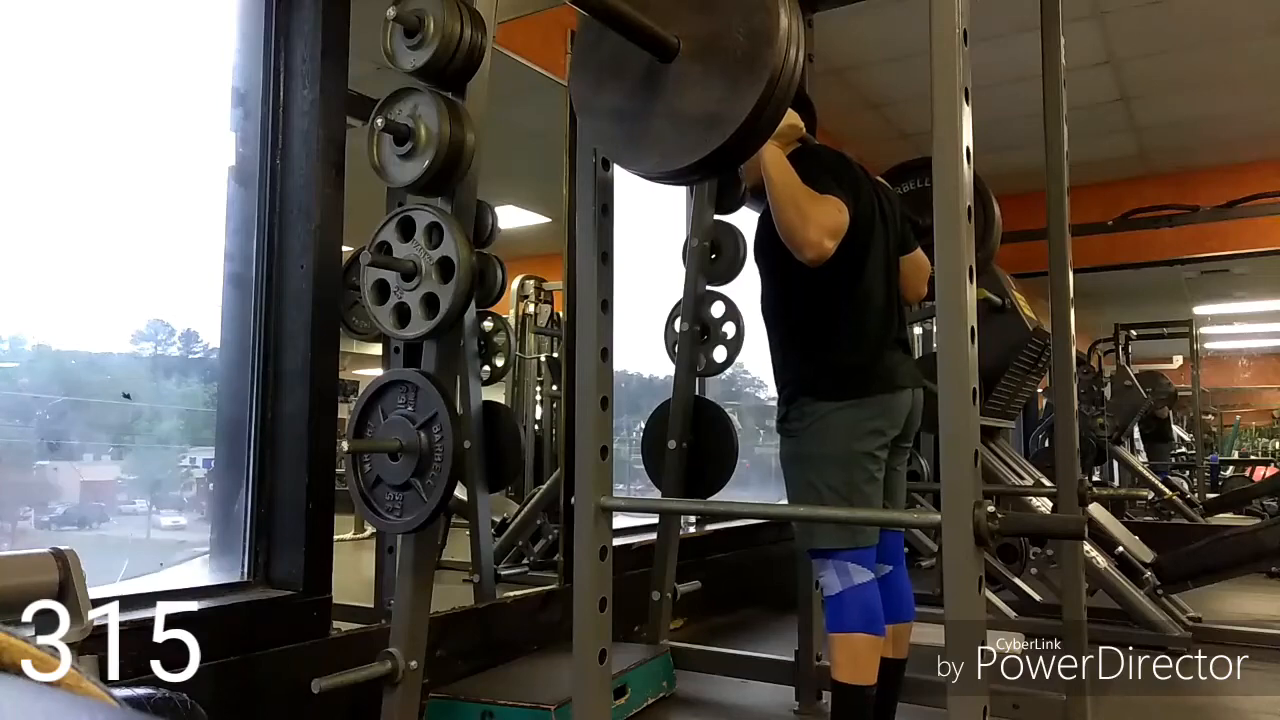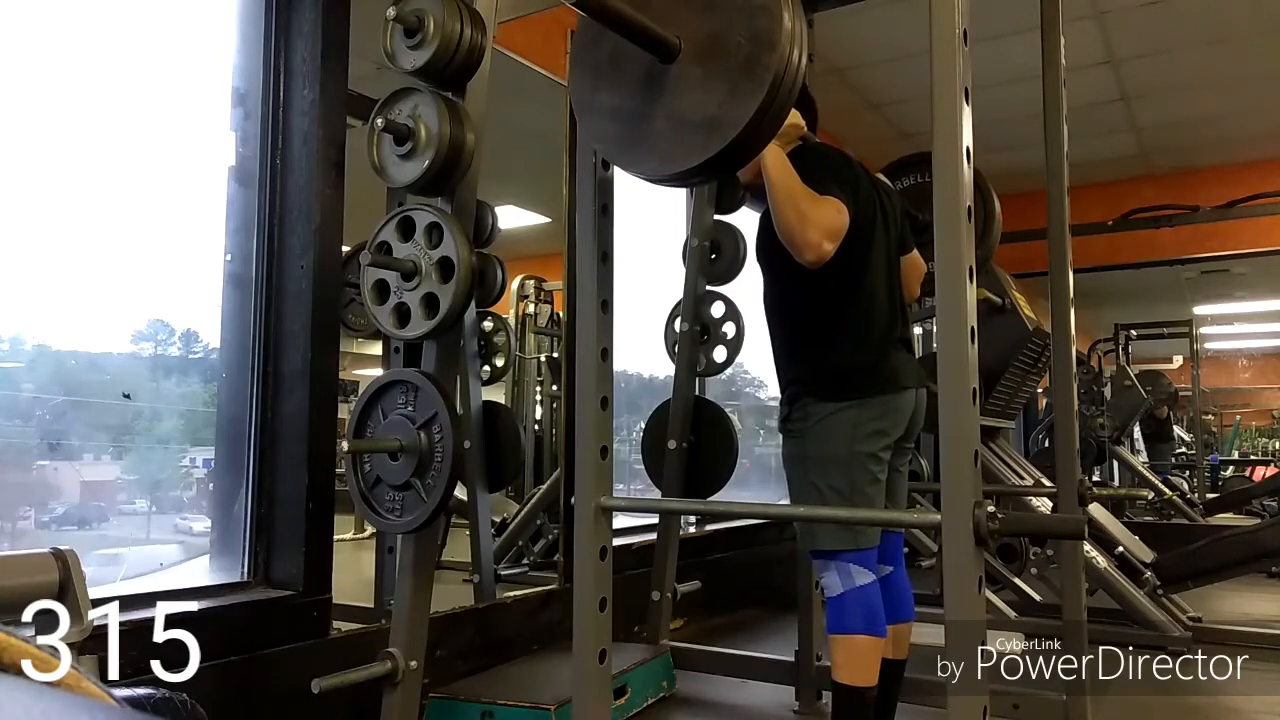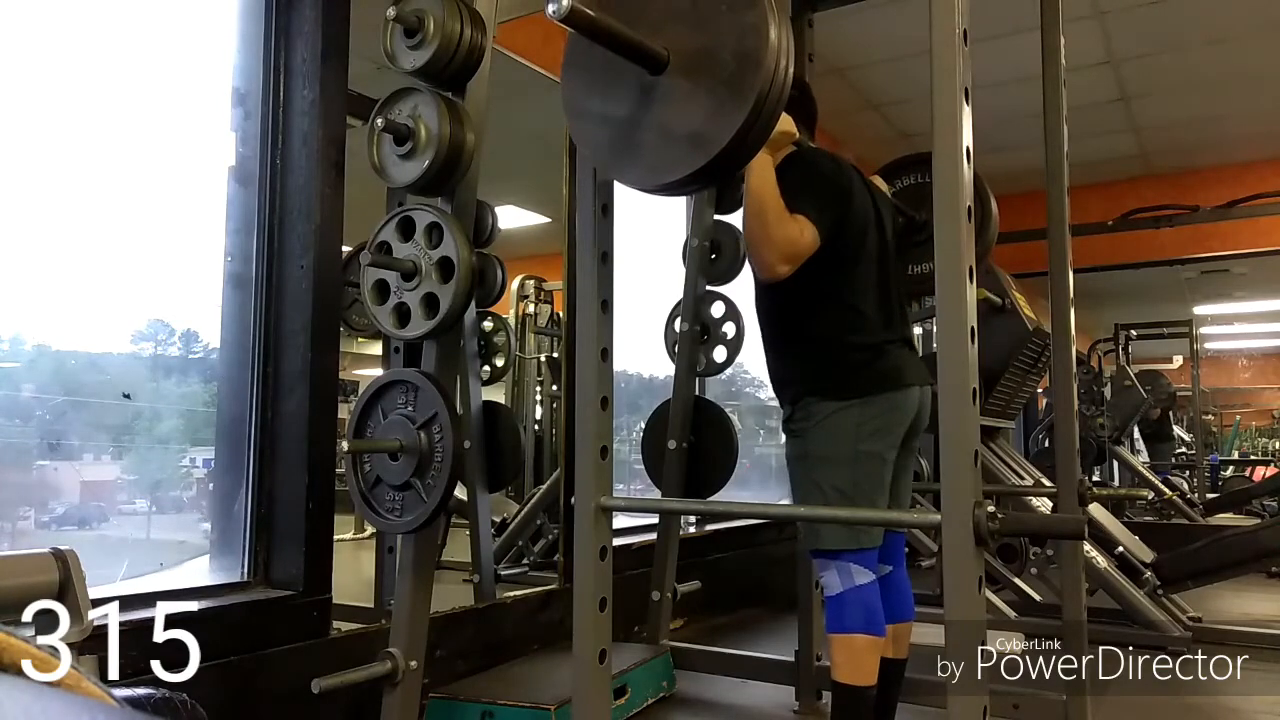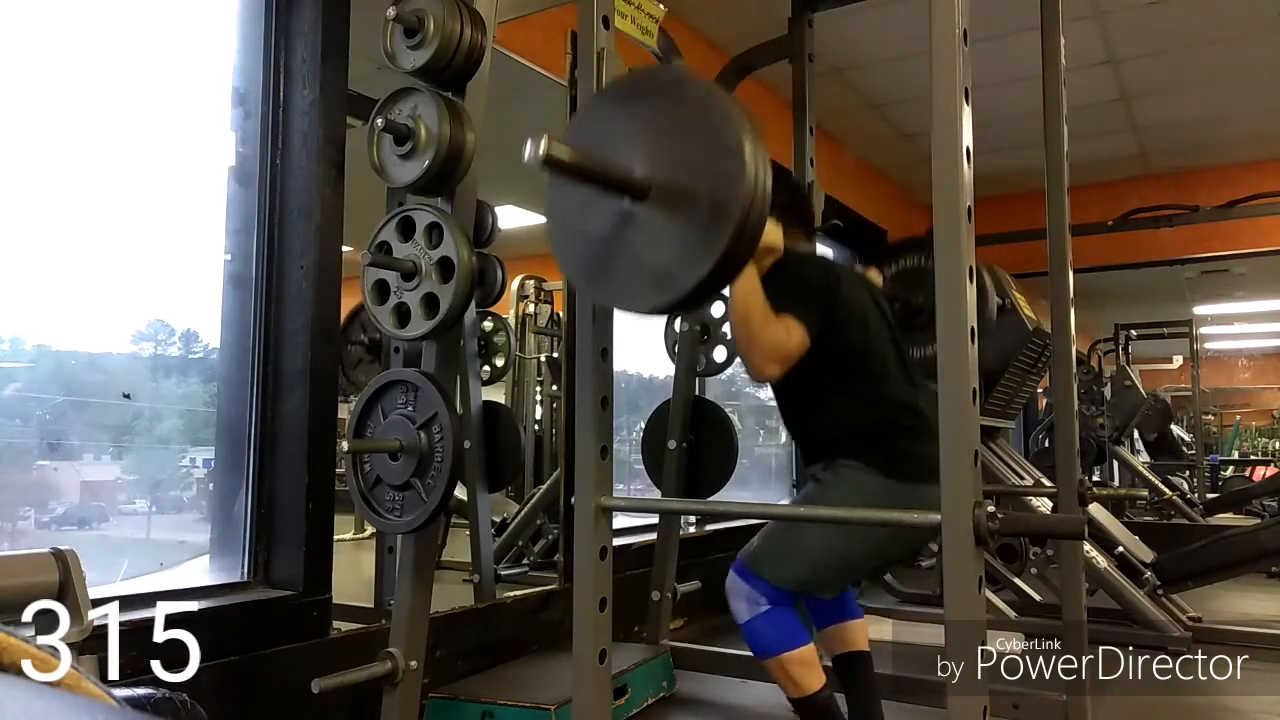
dt=1s
person 1, frame 1
left shoulder: (813, 166)
right shoulder: (862, 182)
left elbow: (815, 240)
right elbow: (915, 283)
left wrist: (767, 149)
left hip: (840, 397)
right hip: (889, 388)
left knee: (845, 567)
right knee: (881, 559)
person 1, frame 2
left shoulder: (814, 164)
right shoulder: (864, 181)
left elbow: (814, 241)
right elbow: (912, 281)
left wrist: (769, 149)
left hip: (842, 395)
right hip: (892, 387)
left knee: (846, 566)
right knee: (881, 560)
person 1, frame 3
left shoulder: (806, 171)
right shoulder: (851, 180)
left elbow: (775, 257)
left wrist: (758, 152)
left hip: (847, 394)
right hip: (894, 384)
left knee: (845, 565)
right knee: (880, 560)
person 1, frame 4
left shoulder: (794, 274)
right shoulder: (840, 277)
left elbow: (766, 359)
left wrist: (741, 256)
left hip: (886, 474)
right hip: (921, 472)
left knee: (754, 586)
right knee: (815, 572)
